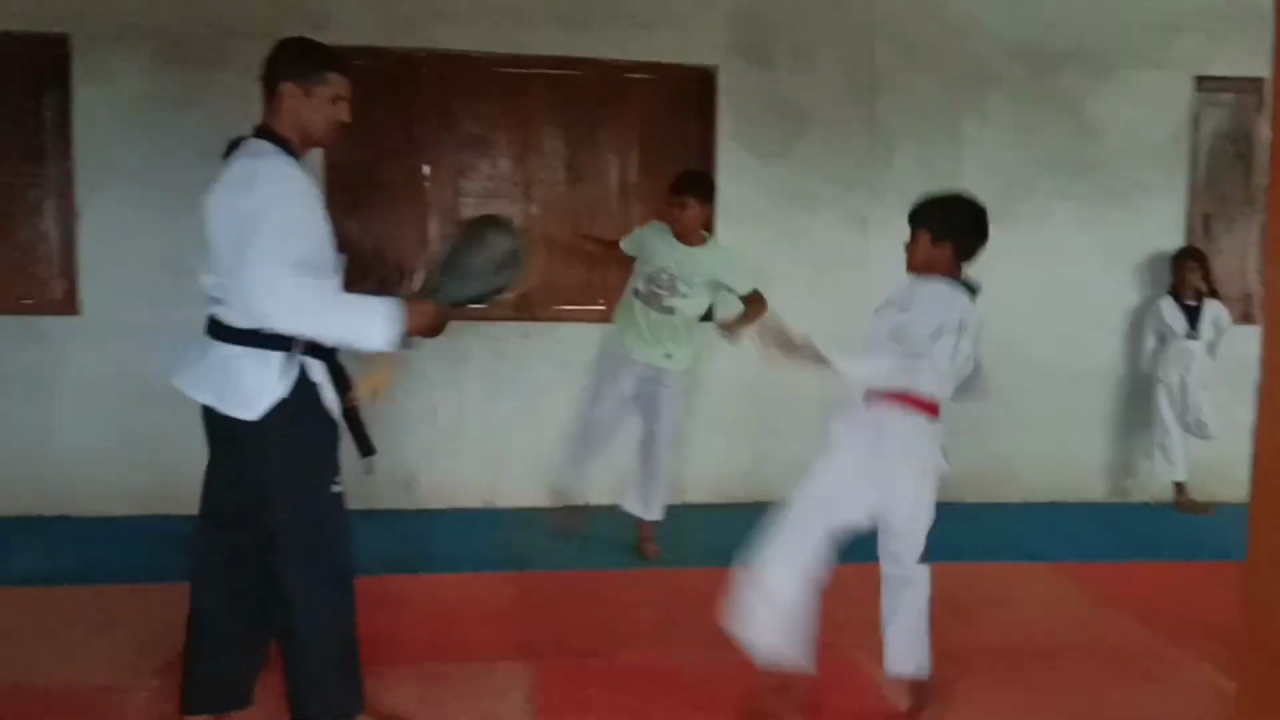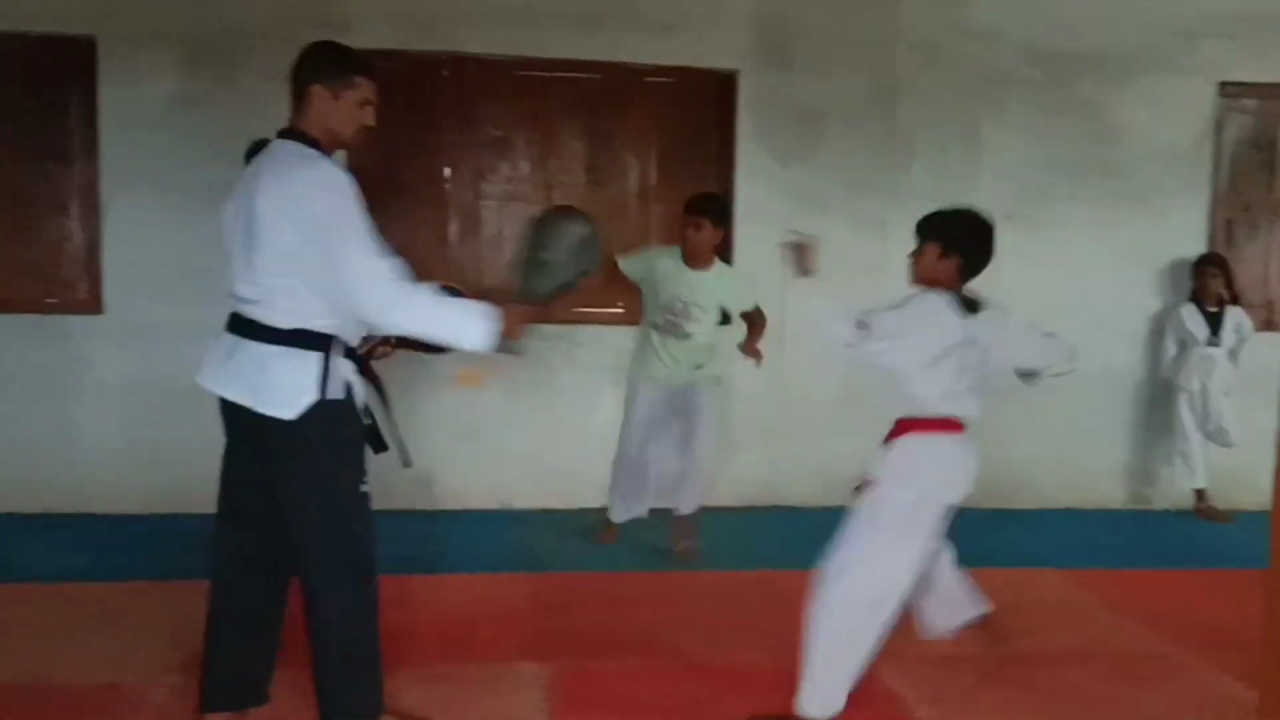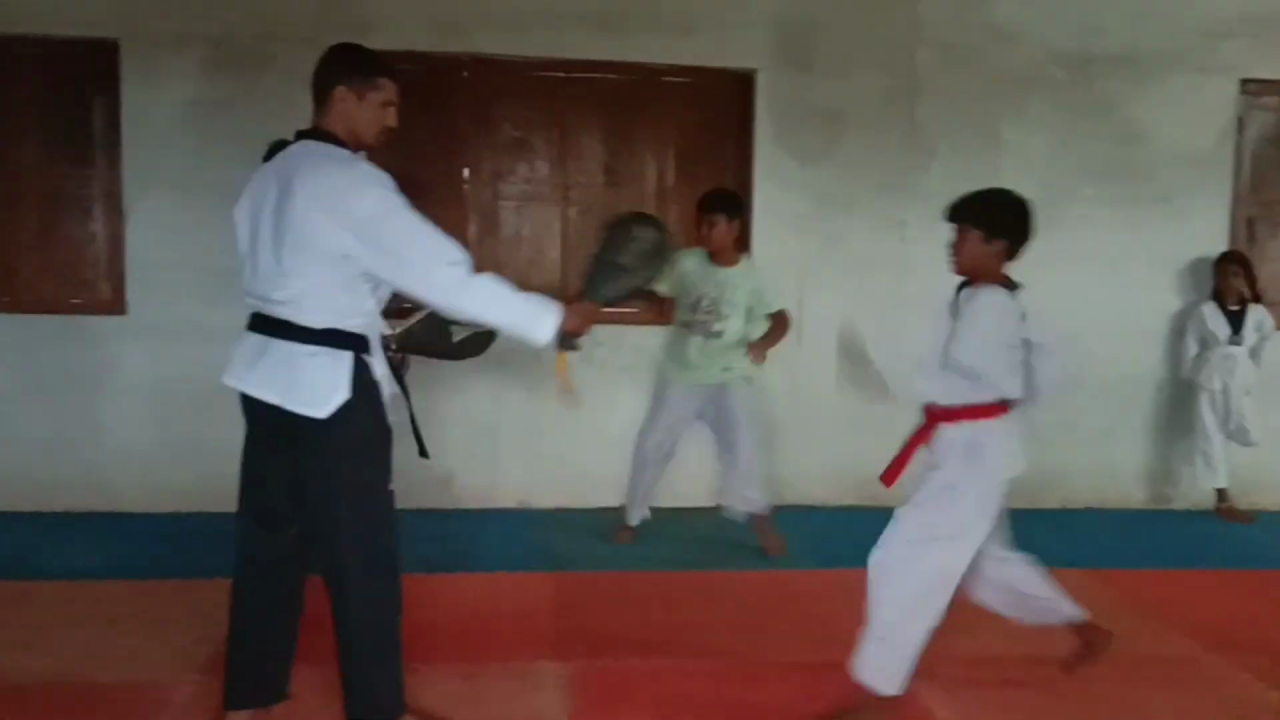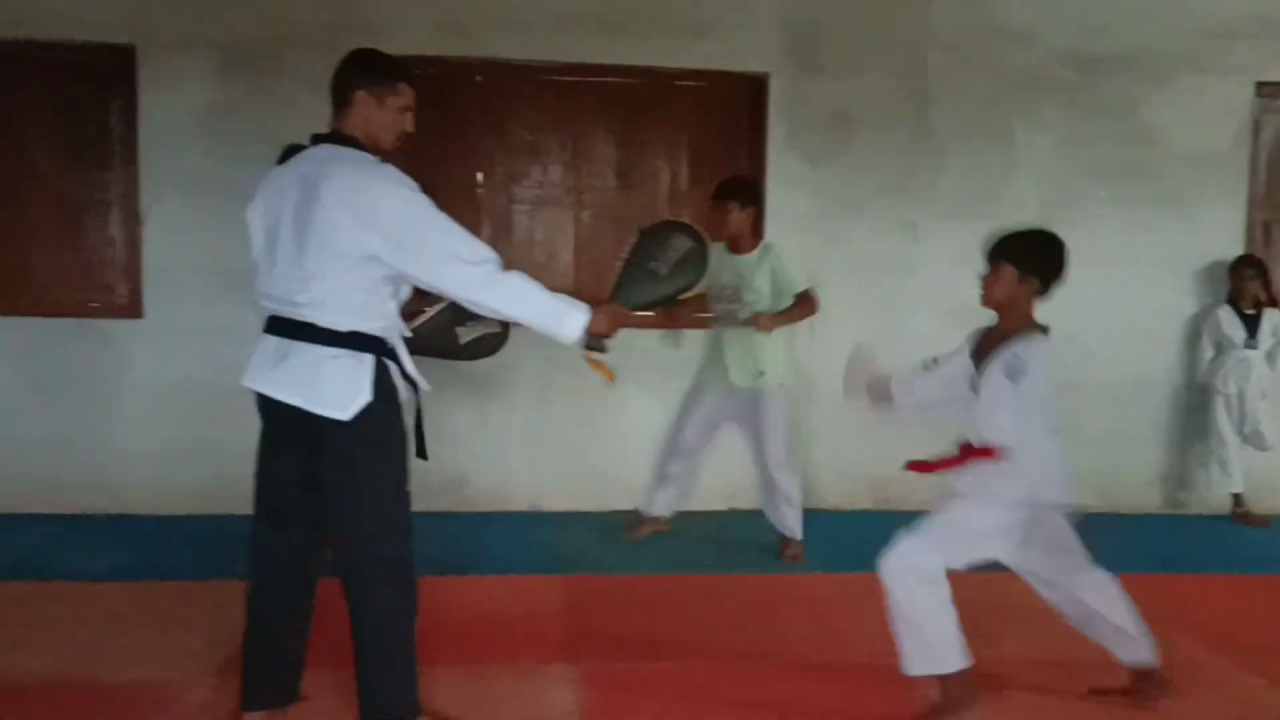
dt=0.1s
person 1, frame 1
left shoulder: (259, 171)
right shoulder: (274, 178)
right elbow: (271, 294)
left wrist: (387, 315)
right wrist: (391, 320)
left hip: (235, 376)
right hip: (272, 385)
left knee: (235, 538)
right knee: (312, 550)
person 1, frame 2
left shoulder: (265, 173)
right shoulder: (315, 180)
right elbow: (372, 290)
right wrist: (488, 322)
left hip: (253, 374)
right hip: (302, 383)
left knee: (251, 538)
right knee: (334, 549)
person 1, frame 3
left shoulder: (270, 177)
right shoulder: (351, 183)
right elbow: (445, 274)
right wrist: (552, 318)
left hip: (268, 371)
right hip: (328, 383)
left knee: (272, 537)
right knee: (360, 551)
person 1, frame 4
left shoulder: (280, 182)
right shoulder: (376, 187)
right elbow: (473, 273)
right wrist: (580, 318)
left hip: (286, 373)
right hip: (348, 384)
left knee: (285, 539)
right knee: (377, 552)
person 2, frame 1
left shoulder: (924, 295)
right shoulder: (965, 310)
left elbow: (883, 363)
right elbow: (966, 381)
left wrist: (805, 351)
left hip: (877, 434)
right hip: (921, 443)
left knee: (795, 535)
right knee: (904, 561)
left ankle: (784, 667)
person 2, frame 2
left shoulder: (925, 310)
right shoulder: (992, 322)
left elbow: (853, 337)
right elbow: (1057, 356)
right wrist: (1016, 367)
left hip: (918, 462)
right hip: (951, 457)
left knee: (851, 582)
right knee: (918, 553)
right ankle: (971, 616)
person 2, frame 3
left shoulder: (981, 304)
right shoulder: (1006, 303)
left elbow: (972, 376)
right elbow: (1037, 379)
left hip: (974, 451)
right hip: (967, 447)
left knee: (902, 565)
right knee: (982, 560)
right ankle: (1082, 628)
person 2, frame 4
left shoulder: (1028, 361)
right shoulder: (983, 342)
left elbow: (1037, 448)
right elbow: (936, 381)
right wrist: (887, 389)
left hip: (1014, 490)
right hip: (992, 479)
left knee: (906, 565)
right knee: (1070, 575)
right ankle: (1145, 672)
person 3, frame 1
left shoulder: (717, 260)
right shoulder: (652, 233)
left elbow: (758, 301)
right elbow: (620, 248)
left wrist: (737, 321)
left hip: (668, 362)
right hip: (624, 347)
left knee: (660, 442)
right knee: (595, 422)
left ankle: (647, 523)
right ankle: (569, 487)
person 3, frame 2
left shoulder: (726, 281)
right shoulder: (656, 259)
left elbow: (755, 316)
right elbow: (615, 270)
left wrist: (751, 341)
left hip: (696, 376)
right hip: (651, 373)
left knee: (699, 444)
right knee: (632, 449)
left ankle: (685, 515)
right ankle: (618, 516)
person 3, frame 3
left shoulder: (750, 278)
right shoulder: (685, 261)
left elbow: (781, 319)
right elbow: (654, 298)
left wrist: (764, 342)
left hip: (727, 376)
right hip: (680, 374)
left knee: (741, 445)
right knee: (651, 447)
left ankle: (758, 516)
right ankle: (633, 519)
person 3, frame 4
left shoulder: (771, 259)
right shoulder: (713, 256)
left elbow: (808, 304)
right elbow: (694, 300)
left wrist: (775, 319)
right wrist: (681, 311)
left hip: (761, 380)
right hip: (717, 374)
left knee: (773, 458)
right knee: (682, 441)
left ankle: (792, 534)
right ankle: (657, 513)
person 4, frame 1
left shoulder: (1213, 307)
right shoulder: (1162, 306)
left elbow: (1222, 331)
right elbow: (1149, 341)
left wrist: (1208, 359)
right wrist: (1152, 370)
left hip: (1198, 374)
right hip: (1170, 374)
left knee: (1205, 429)
right knee: (1170, 430)
right ankle: (1181, 493)
person 4, frame 2
left shoulder: (1235, 314)
right shoulder: (1184, 313)
left elbow: (1244, 338)
right elbow: (1169, 348)
left wrist: (1230, 366)
right wrist: (1173, 377)
left hip: (1219, 381)
right hip: (1191, 380)
left knee: (1226, 437)
right knee: (1191, 437)
right ankle: (1202, 500)
person 4, frame 3
left shoulder: (1257, 313)
right shoulder: (1205, 312)
left elbow: (1266, 336)
right elbow: (1191, 347)
left wrist: (1251, 365)
right wrist: (1194, 376)
left hip: (1241, 380)
right hip: (1212, 380)
left knee: (1248, 436)
right knee: (1212, 437)
right ankle: (1223, 501)
person 4, frame 4
right shoulder: (1221, 315)
right elbow: (1206, 351)
right wrist: (1211, 380)
left hip: (1257, 384)
right hip: (1228, 383)
right knee: (1227, 442)
right ankle: (1239, 505)
